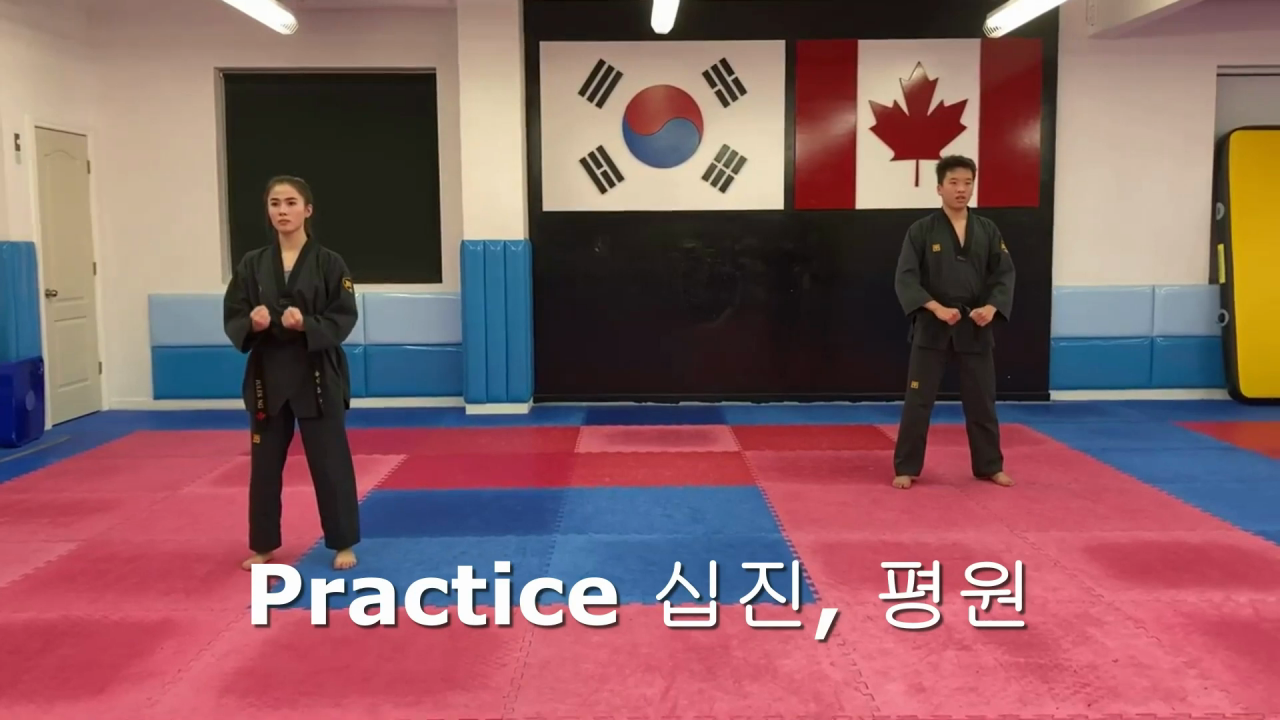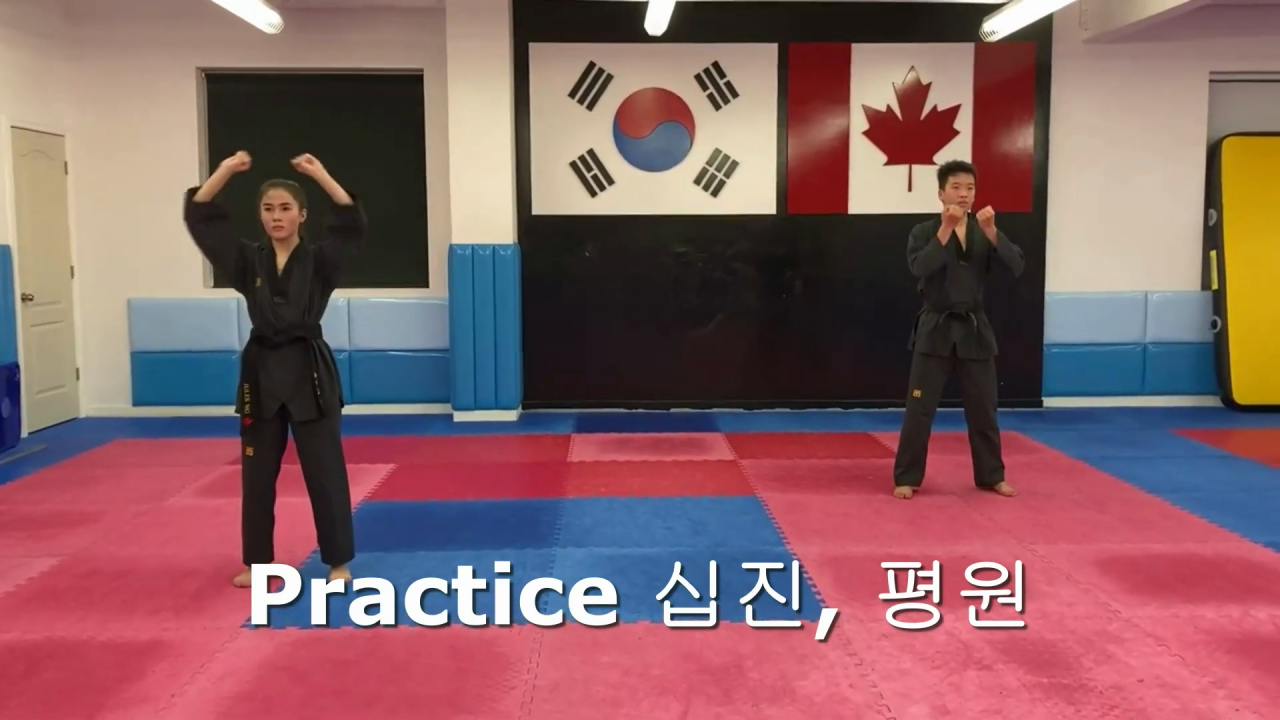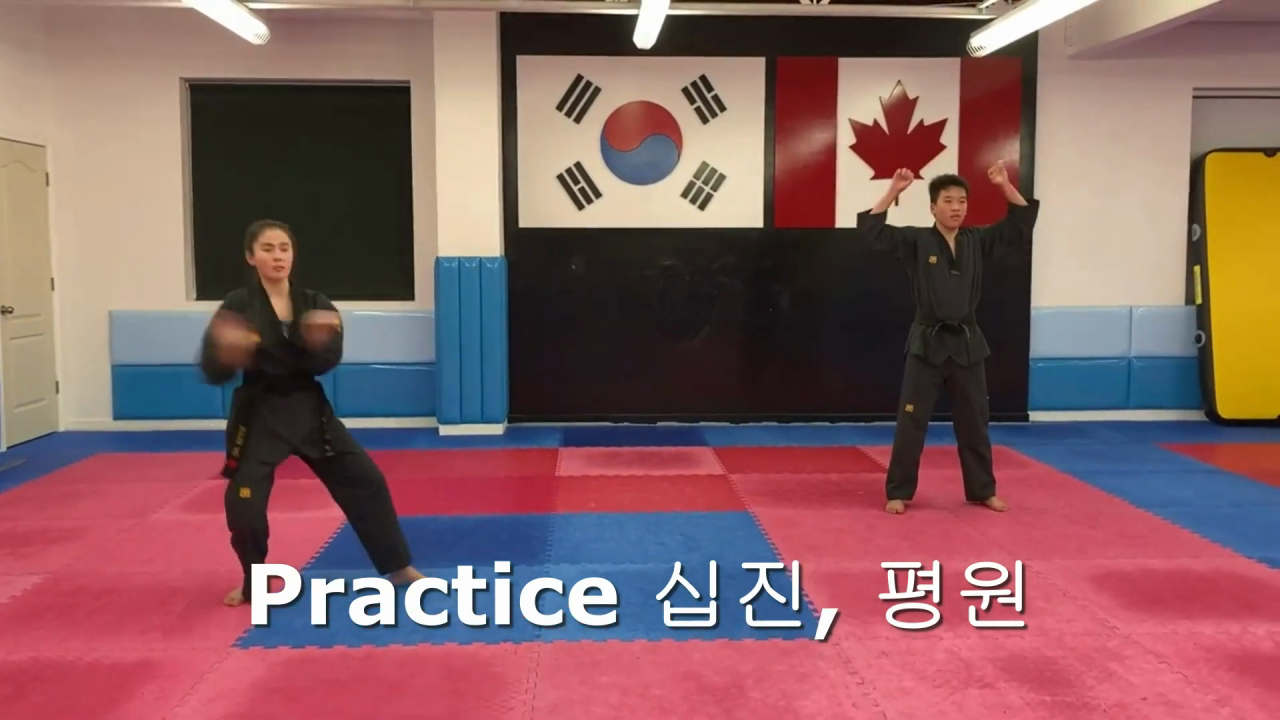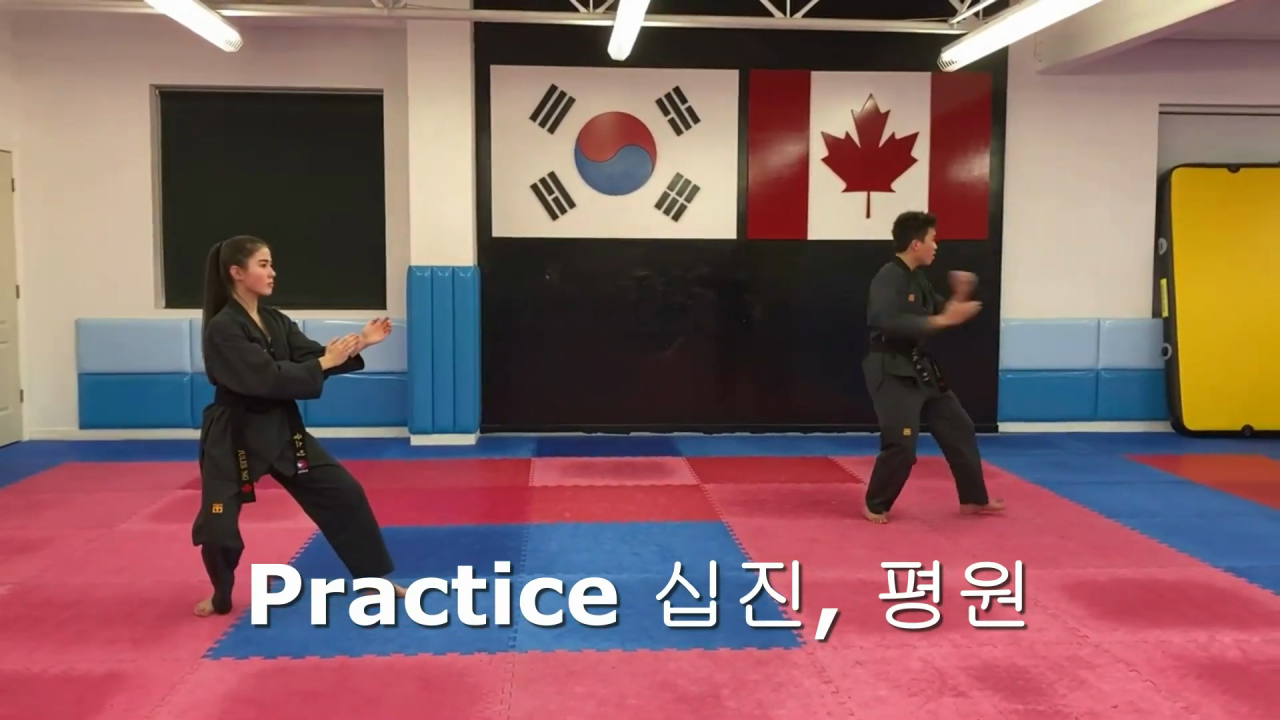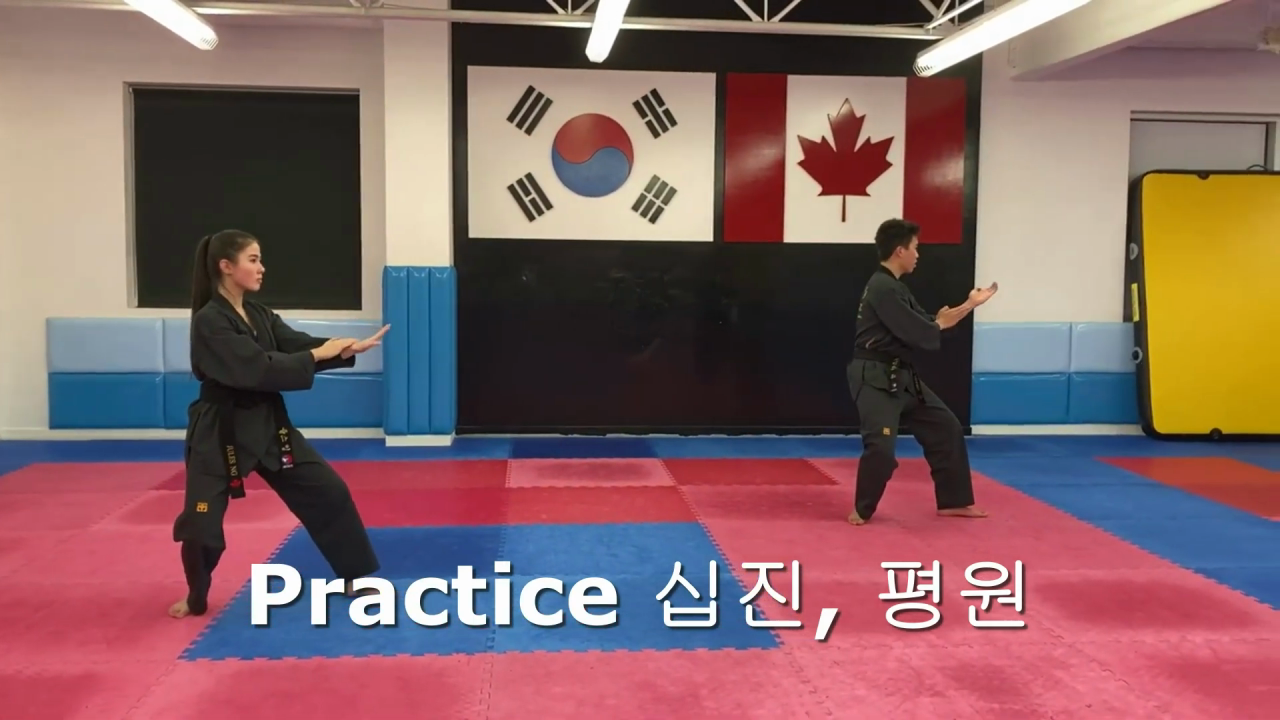
dt=1s
person 1, frame 1
left shoulder: (329, 263)
right shoulder: (253, 264)
left elbow: (344, 317)
right elbow: (232, 316)
left wrist: (307, 325)
right wrist: (250, 324)
left hip: (317, 370)
right hip: (267, 372)
left knee: (330, 460)
right knee: (265, 462)
left ankle: (343, 543)
right ankle: (263, 545)
person 1, frame 2
left shoulder: (319, 259)
right shoulder: (247, 260)
left elbow: (351, 224)
right elbow: (201, 218)
left wrist: (321, 175)
right wrist: (224, 172)
left hip: (310, 371)
right hip: (262, 372)
left knee: (325, 470)
right knee: (258, 473)
left ankle: (338, 561)
right ankle: (257, 560)
person 1, frame 3
left shoulder: (314, 303)
right shoulder: (238, 307)
left elbow: (325, 359)
right elbow: (215, 370)
left wrist: (319, 339)
right wrist: (231, 349)
left hip: (308, 409)
right hip: (258, 416)
left knee: (366, 483)
right knee: (245, 509)
left ankle: (398, 567)
right ankle: (252, 583)
person 1, frame 4
left shoulder: (277, 321)
right shoulder: (223, 329)
left elbow: (312, 359)
right elbow: (267, 378)
left wrist: (357, 344)
right wrist: (325, 362)
left hip: (282, 429)
right hip: (235, 435)
left knee: (344, 493)
right knee: (217, 524)
left ankle: (373, 577)
right ankle: (222, 596)
person 1, frame 5
left shoulder: (259, 315)
right shoulder: (210, 322)
left elbow: (297, 346)
right elbow: (257, 369)
left wrist: (346, 349)
right wrist: (317, 355)
left hip: (268, 423)
right hip: (221, 430)
left knee: (328, 491)
right knee: (202, 521)
left ankle: (355, 579)
right ankle: (196, 597)
person 2, frame 1
left shoulder: (987, 230)
right shoulder: (921, 230)
left elbow: (1004, 274)
right elbow: (905, 278)
left wrist: (992, 307)
right wrist: (935, 308)
left hip: (976, 324)
right hip: (931, 324)
left knee: (981, 400)
right knee: (918, 399)
left ankle: (989, 466)
right ankle: (906, 468)
person 2, frame 2
left shoulder: (986, 230)
right shoulder: (924, 232)
left elbow: (1016, 266)
right elbow: (919, 268)
left wrist: (991, 234)
right wrist: (945, 231)
left hip: (975, 328)
right hip: (935, 329)
left knee: (983, 408)
right knee: (920, 408)
left ankle: (991, 476)
right ankle: (907, 478)
person 2, frame 3
left shoulder: (978, 241)
right shoulder: (915, 241)
left elbow: (1021, 225)
right elbow: (872, 231)
left wrist: (1005, 186)
right wrist: (893, 191)
left hip: (966, 343)
right hip: (927, 342)
left knee: (974, 422)
right knee: (911, 422)
left ankle: (982, 491)
right ankle: (898, 493)
person 2, frame 4
left shoulder: (917, 279)
right shoulder: (890, 278)
left elbow: (944, 312)
right elbow: (889, 319)
left wrist: (960, 294)
right wrist: (944, 320)
left hip: (917, 367)
right hip: (890, 370)
left knee: (960, 430)
right knee: (901, 442)
left ankle: (973, 499)
right ankle: (877, 504)
person 2, frame 5
left shoulder: (894, 287)
right shoulder: (883, 289)
left elbow: (924, 324)
right elbow: (919, 334)
left wrist: (971, 304)
right wrist: (940, 324)
left hip: (901, 376)
right hip: (875, 377)
left knee: (946, 429)
right knee: (881, 446)
left ankle: (953, 501)
right ankle: (863, 509)
